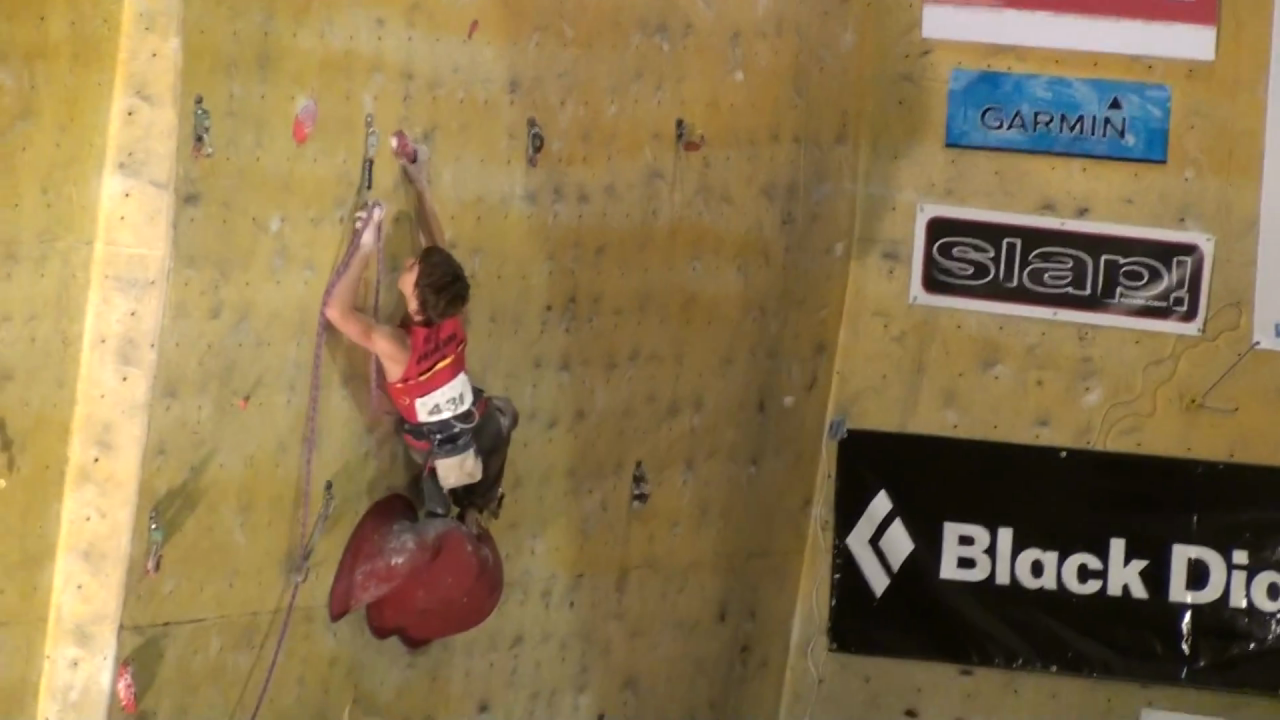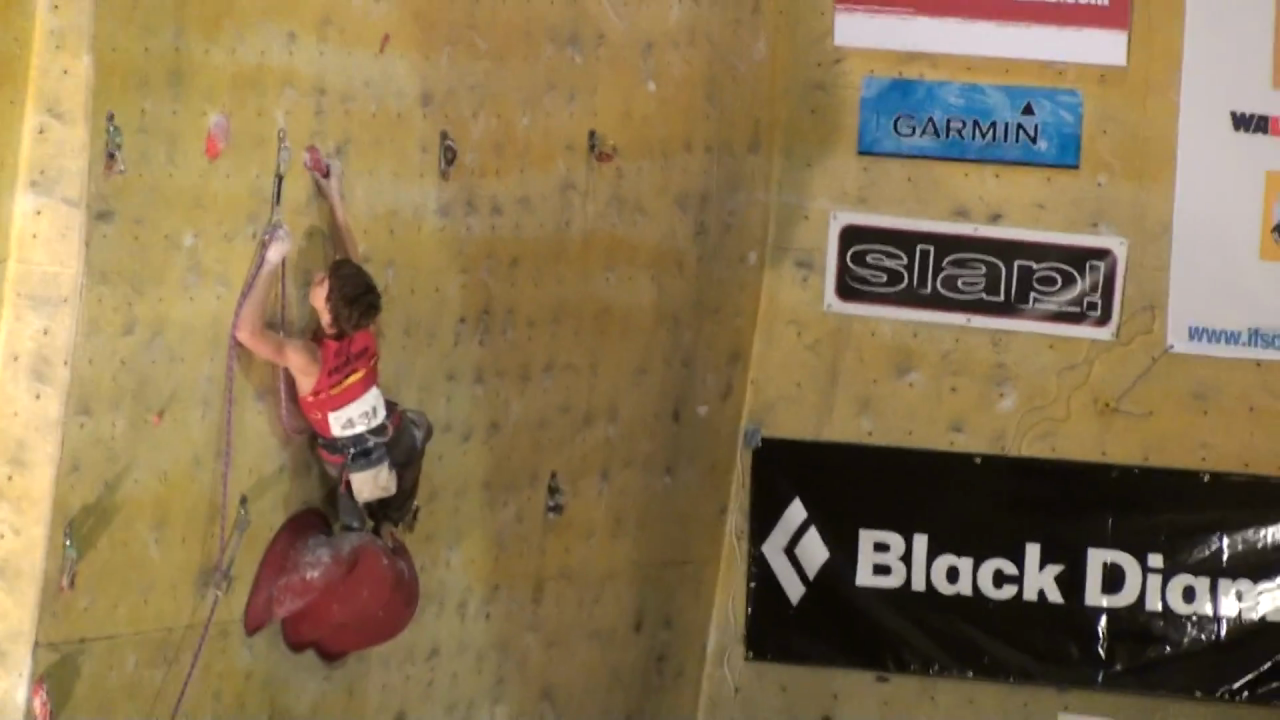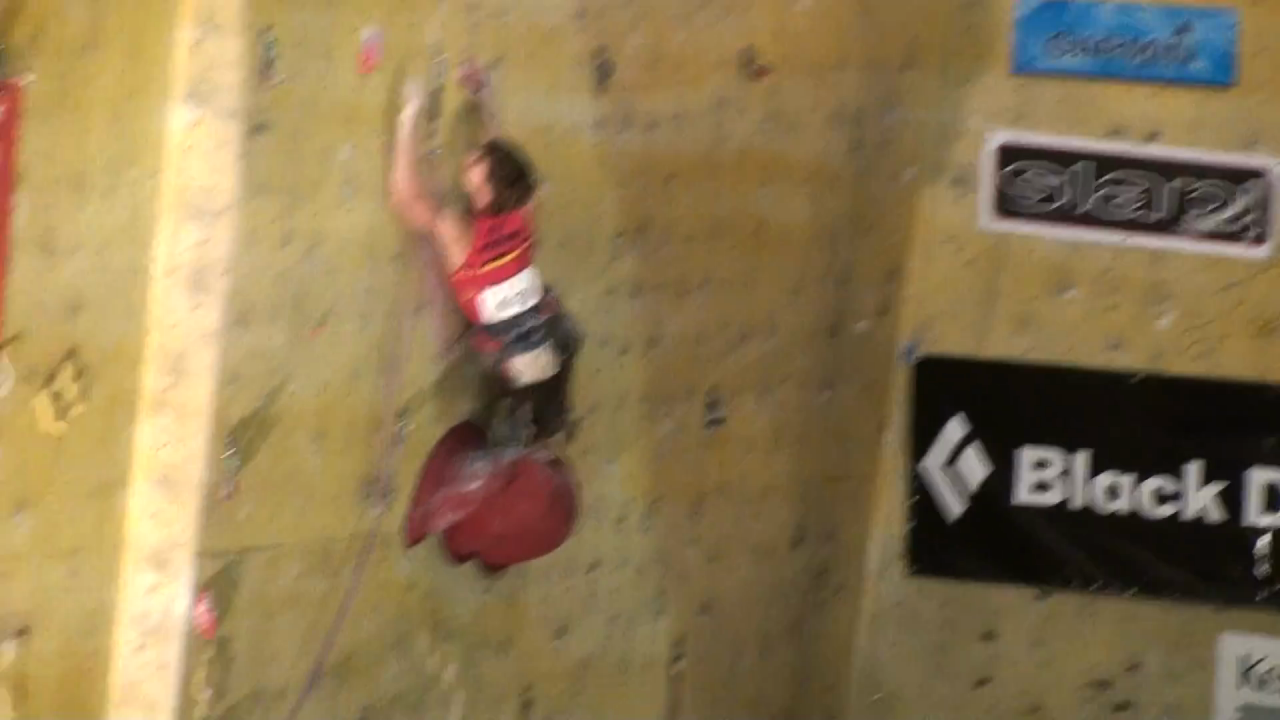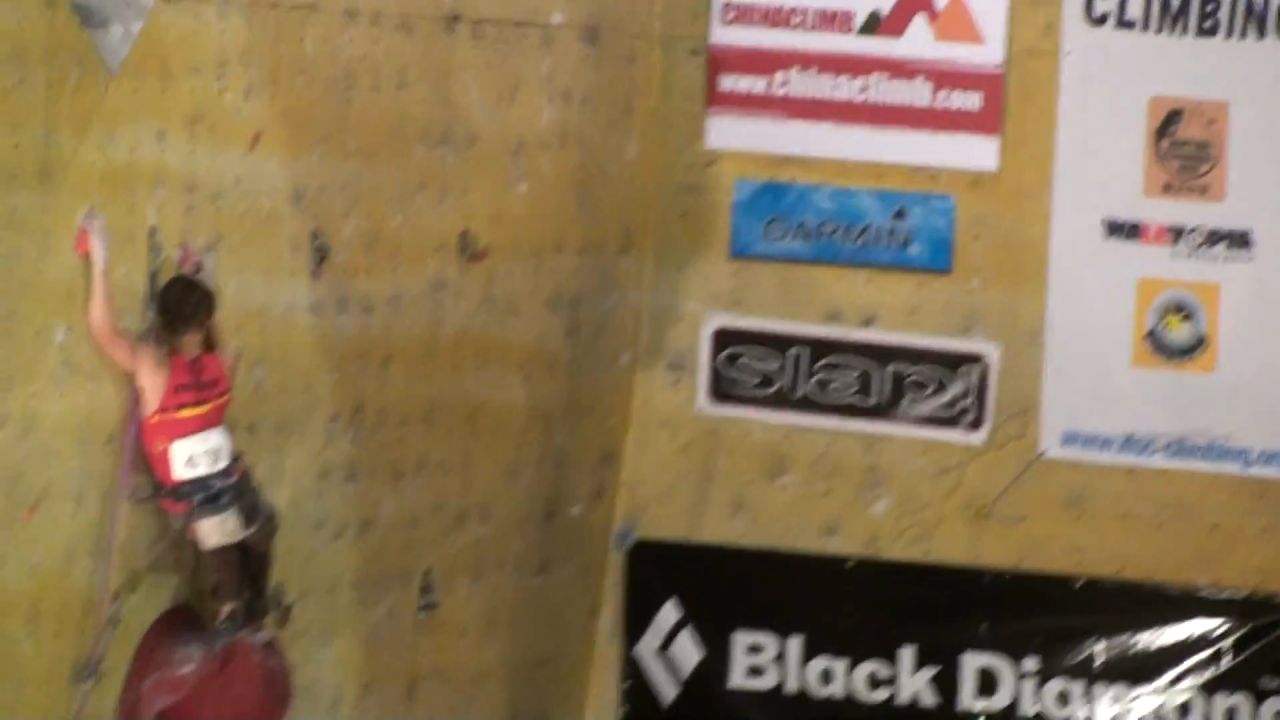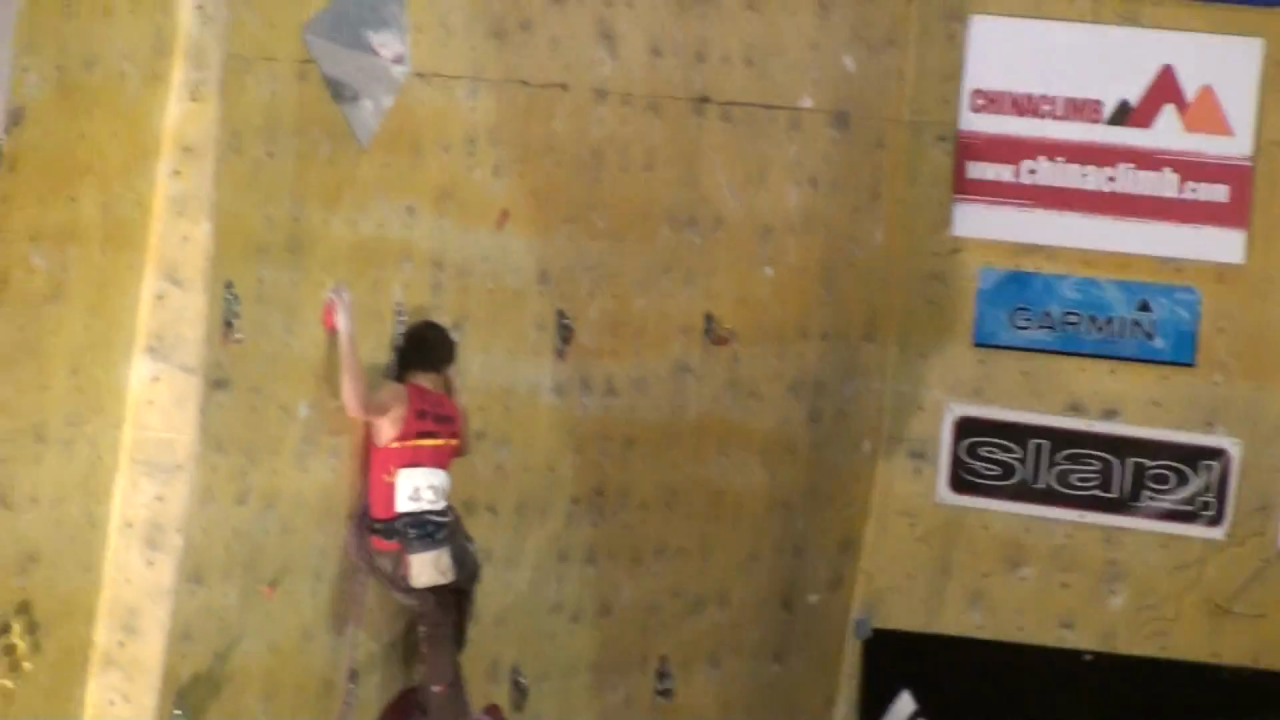
dt=1s
person 1, frame 1
left shoulder: (397, 346)
right shoulder: (454, 318)
left elbow: (336, 310)
right elbow: (437, 250)
left wrist: (366, 245)
right wrist: (420, 185)
left hip: (441, 454)
right hip: (478, 430)
right knee: (504, 410)
right ankle: (476, 505)
person 1, frame 2
left shoulder: (308, 359)
right shoulder: (366, 330)
left elbow: (246, 332)
right elbow: (352, 265)
left wrist: (271, 263)
right wrist: (334, 199)
left hip: (353, 467)
right hip: (392, 445)
right knee: (418, 425)
right ankle: (391, 517)
person 1, frame 3
left shoulder: (457, 228)
right shoulder: (522, 213)
left elbow: (402, 195)
right elbow: (502, 158)
left wrist: (408, 119)
right wrist: (482, 109)
left hip: (512, 349)
right hip: (552, 331)
right ankle: (548, 428)
person 1, frame 4
left shoulder: (153, 369)
right shoulder: (222, 365)
left elbow: (103, 330)
right elbow: (210, 339)
left wrist: (100, 260)
right wrist: (194, 281)
left hip: (189, 508)
right hip: (234, 494)
left knee: (223, 539)
right knee: (262, 527)
left ankle: (231, 599)
right ankle: (254, 604)
person 1, frame 5
left shoulder: (396, 396)
right shoulder: (454, 410)
left elbow: (357, 406)
left wrist: (346, 331)
right wrist: (447, 381)
left hip: (394, 548)
right hip: (443, 540)
left knee: (436, 622)
right knee: (459, 585)
